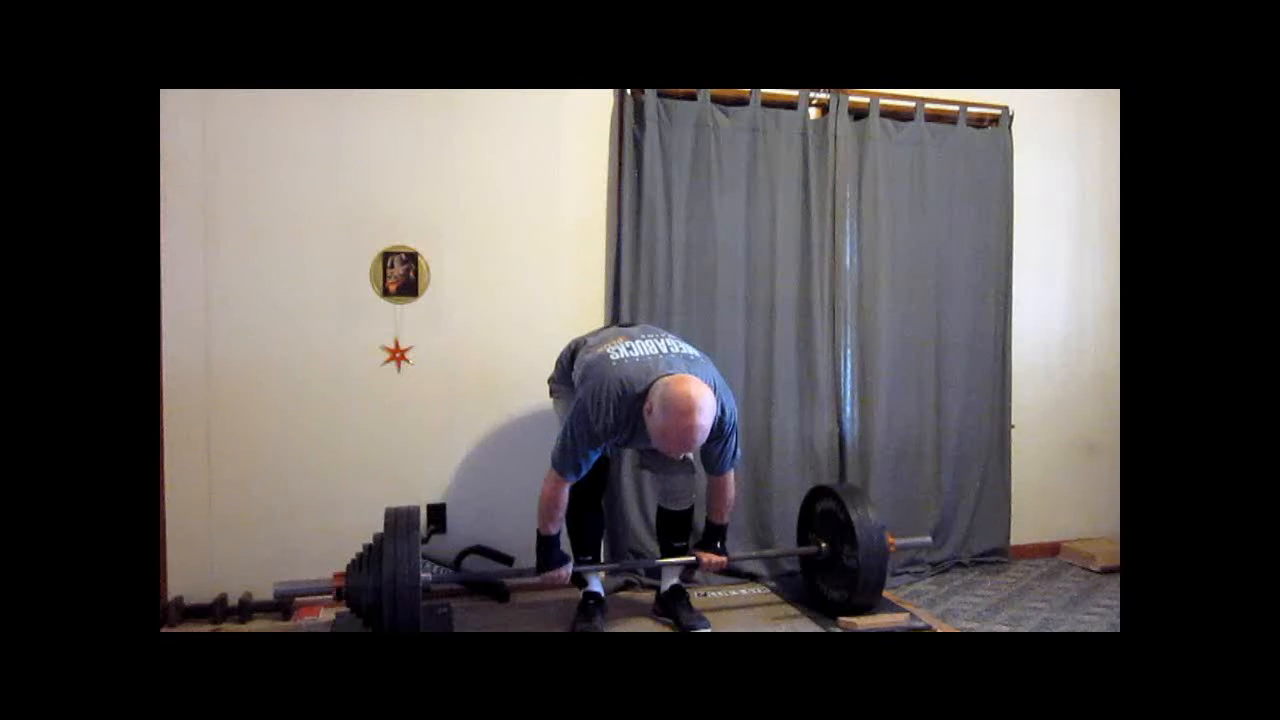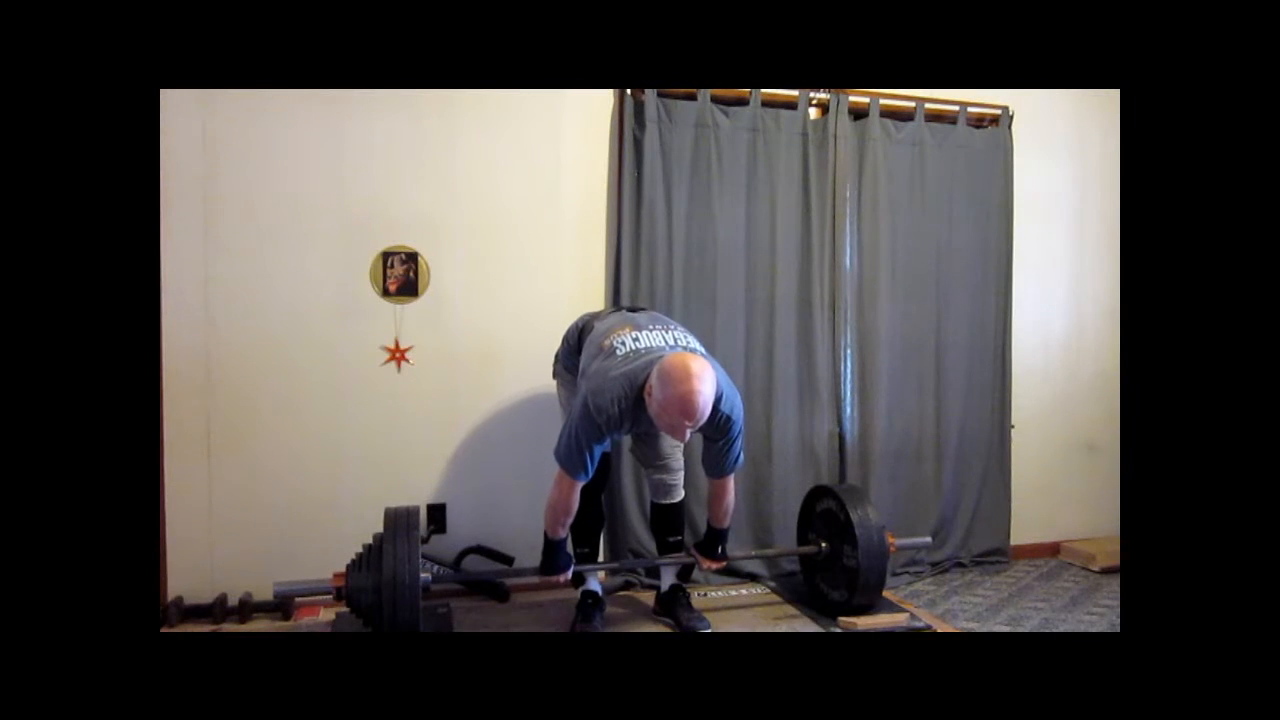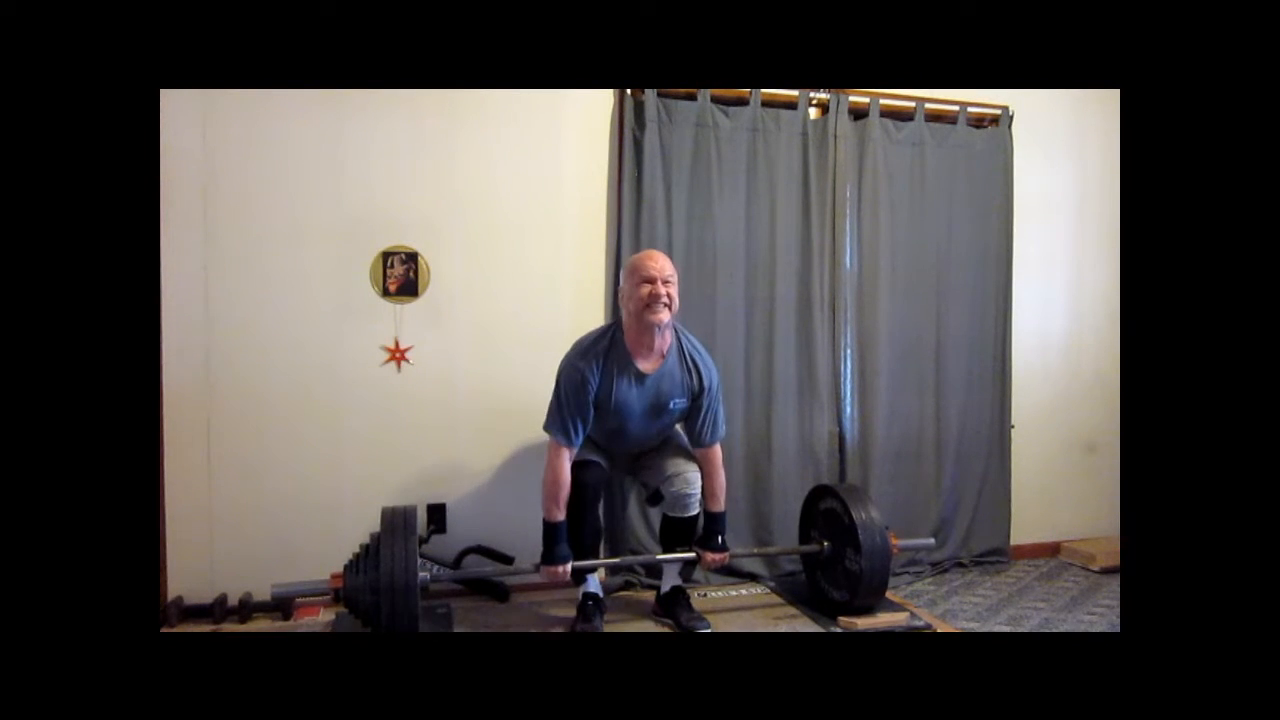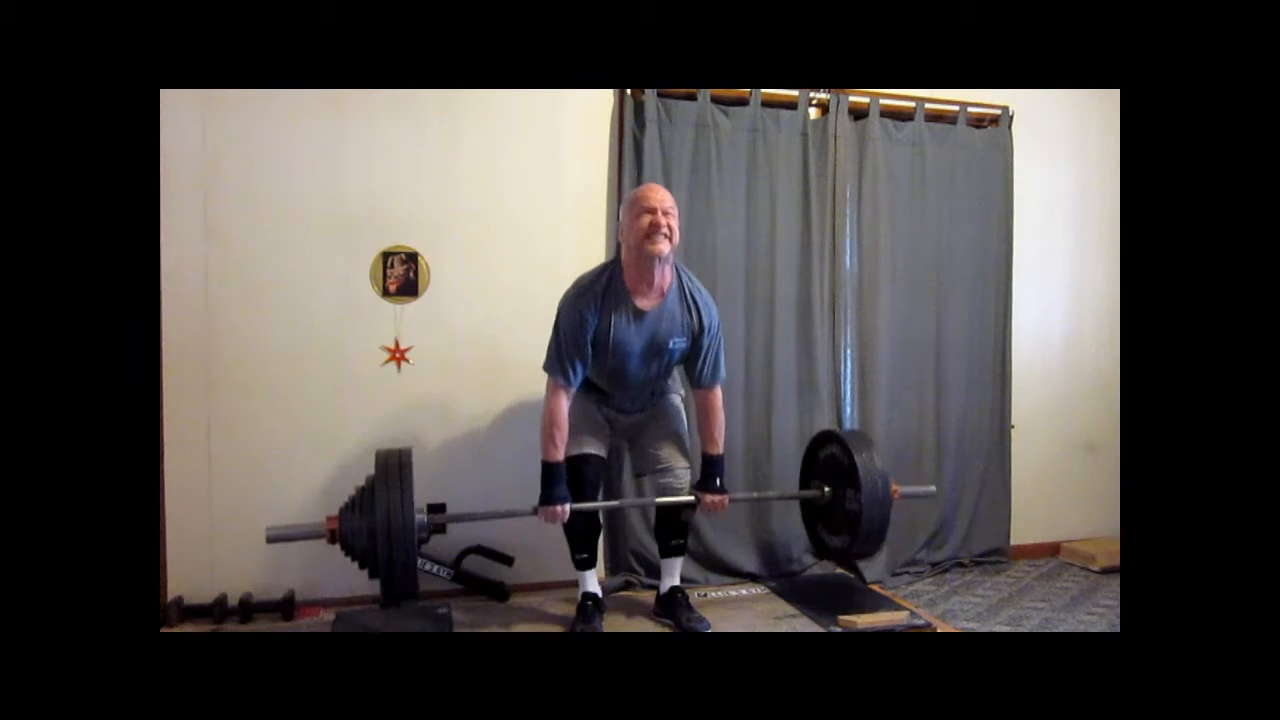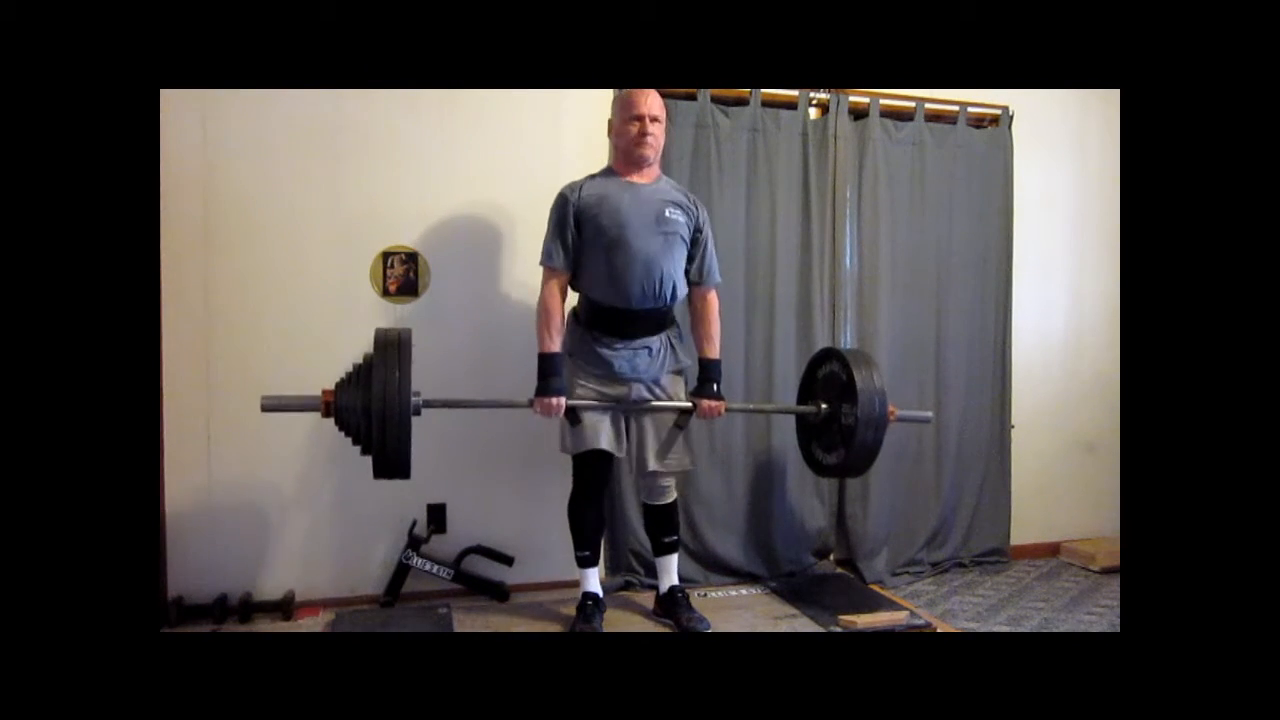
dt=1s
person 1, frame 1
left shoulder: (718, 402)
right shoulder: (600, 404)
left elbow: (721, 477)
right elbow: (559, 481)
left wrist: (714, 540)
right wrist: (549, 552)
right hip: (577, 378)
left knee: (679, 477)
right knee: (587, 482)
left ankle: (671, 589)
right ankle: (591, 592)
person 1, frame 2
left shoulder: (725, 402)
right shoulder: (603, 397)
left elbow: (722, 480)
right elbow: (569, 483)
left wrist: (714, 543)
right wrist: (554, 553)
right hip: (581, 354)
left knee: (669, 475)
right knee: (591, 477)
left ankle: (670, 590)
right ankle: (590, 591)
person 1, frame 3
left shoulder: (697, 363)
right shoulder: (588, 359)
left elbow: (709, 451)
right elbow: (561, 452)
left wrist: (715, 532)
right wrist: (554, 542)
left hip: (656, 444)
right hip: (593, 445)
left knee: (688, 482)
right knee: (583, 484)
left ankle: (671, 592)
right ankle: (590, 596)
person 1, frame 4
left shoulder: (697, 303)
right shoulder: (587, 297)
left elbow: (708, 392)
right elbow: (559, 392)
left wrist: (713, 475)
right wrist: (552, 484)
left hip: (656, 397)
right hip: (591, 397)
left knee: (677, 480)
right knee: (582, 481)
left ankle: (670, 593)
right ankle: (590, 596)
person 1, frame 5
left shoulder: (687, 205)
right shoulder: (579, 197)
left elbow: (704, 295)
right elbow: (553, 287)
left wrist: (710, 375)
right wrist: (549, 373)
left hip: (661, 354)
right hip: (593, 354)
left knee: (662, 480)
right knee: (590, 476)
left ankle: (669, 591)
right ankle: (591, 594)
